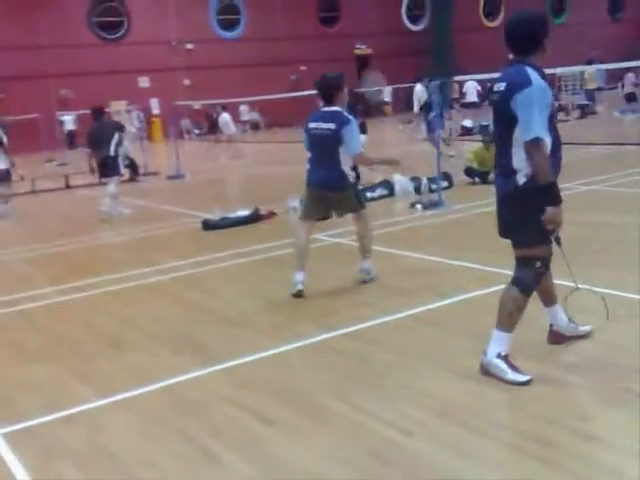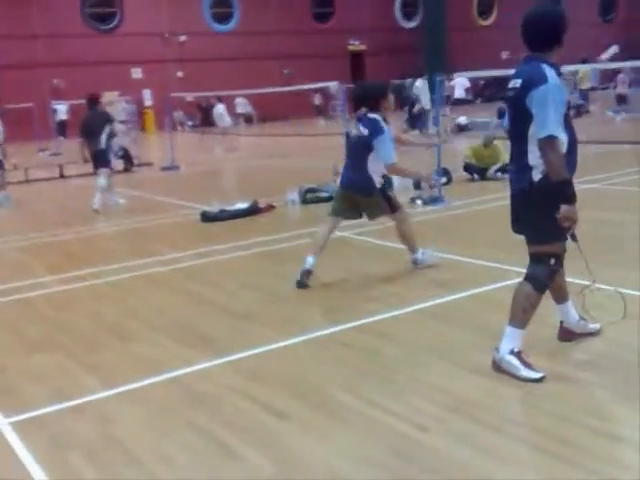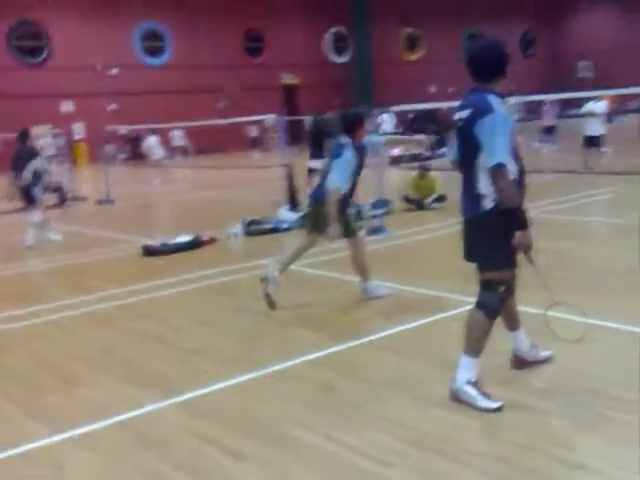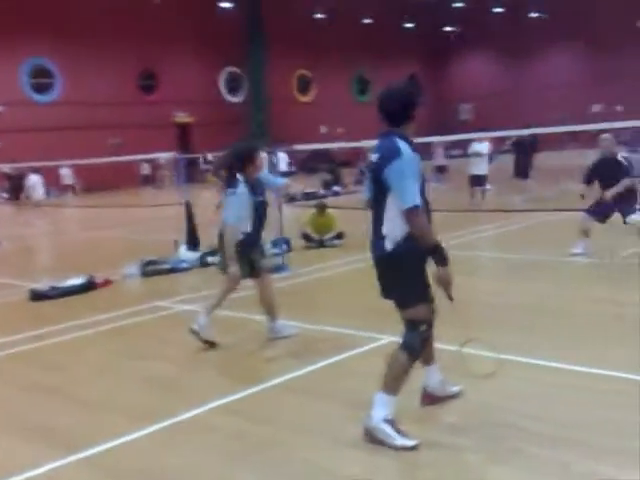
dt=0.3s
person 1, frame 1
left shoulder: (506, 80)
right shoulder: (532, 83)
right elbow: (534, 147)
right wrist: (552, 199)
left hip: (512, 184)
right hip: (527, 189)
left knee: (540, 259)
right knee: (528, 270)
left ankle: (560, 324)
right ankle: (495, 354)
person 1, frame 2
left shoulder: (521, 76)
right shoulder: (548, 79)
right elbow: (549, 144)
right wrist: (567, 196)
left hip: (526, 180)
right hip: (542, 185)
left knee: (552, 254)
right knee: (542, 266)
left ankle: (570, 322)
right ankle: (508, 351)
person 1, frame 3
left shoulder: (465, 108)
right shoulder: (494, 109)
left elbow: (459, 160)
right elbow: (500, 173)
right wrist: (521, 223)
left hip: (477, 209)
right hip: (493, 212)
left knee: (504, 281)
right knee: (492, 293)
left ankle: (522, 349)
right ankle: (464, 380)
person 1, frame 4
left shoulder: (381, 151)
right shoulder: (403, 154)
left elbow: (374, 200)
right elbow: (414, 214)
right wrist: (440, 259)
left hip: (392, 249)
right hip: (400, 252)
left knee: (423, 317)
right knee: (417, 331)
left ankle: (433, 385)
right ankle: (379, 418)
person 2, frame 1
left shoulder: (311, 119)
right shoulder: (345, 120)
right elbow: (358, 157)
right wrist: (383, 161)
left hip: (315, 181)
right hip: (340, 181)
left knee: (305, 227)
right knee: (361, 217)
left ankle: (299, 279)
right ankle: (366, 265)
person 2, frame 2
left shoulder: (363, 119)
right shoulder: (380, 129)
left elbow: (391, 139)
right elbow: (391, 167)
right wrist: (419, 176)
left hip: (347, 182)
right hip: (369, 185)
left knee: (331, 223)
right knee: (400, 217)
left ankle: (310, 263)
right ankle: (417, 255)
person 2, frame 3
left shoulder: (359, 143)
right shoulder: (346, 155)
left elbow: (384, 139)
right elbow: (333, 191)
left wrist: (411, 138)
right wrist: (334, 223)
left hip: (320, 201)
right hip: (329, 205)
left knee: (309, 240)
right knee: (356, 243)
left ankle: (275, 271)
right ankle: (367, 286)
person 2, frame 4
left shoulder: (259, 178)
right shoulder: (239, 191)
left elbow: (282, 185)
right elbow: (230, 229)
right wrist: (232, 262)
left hip: (249, 241)
right hip: (239, 243)
left knee: (233, 282)
right knee: (263, 280)
left ankle: (203, 320)
right ankle: (275, 325)
